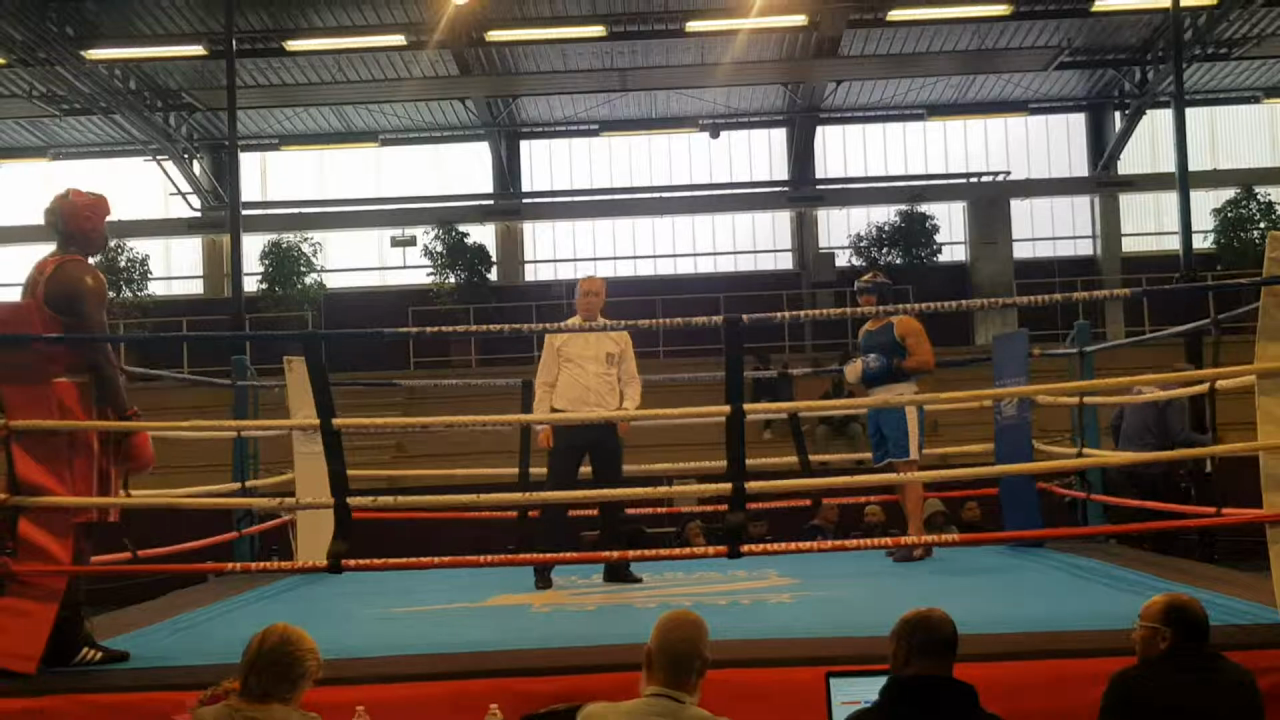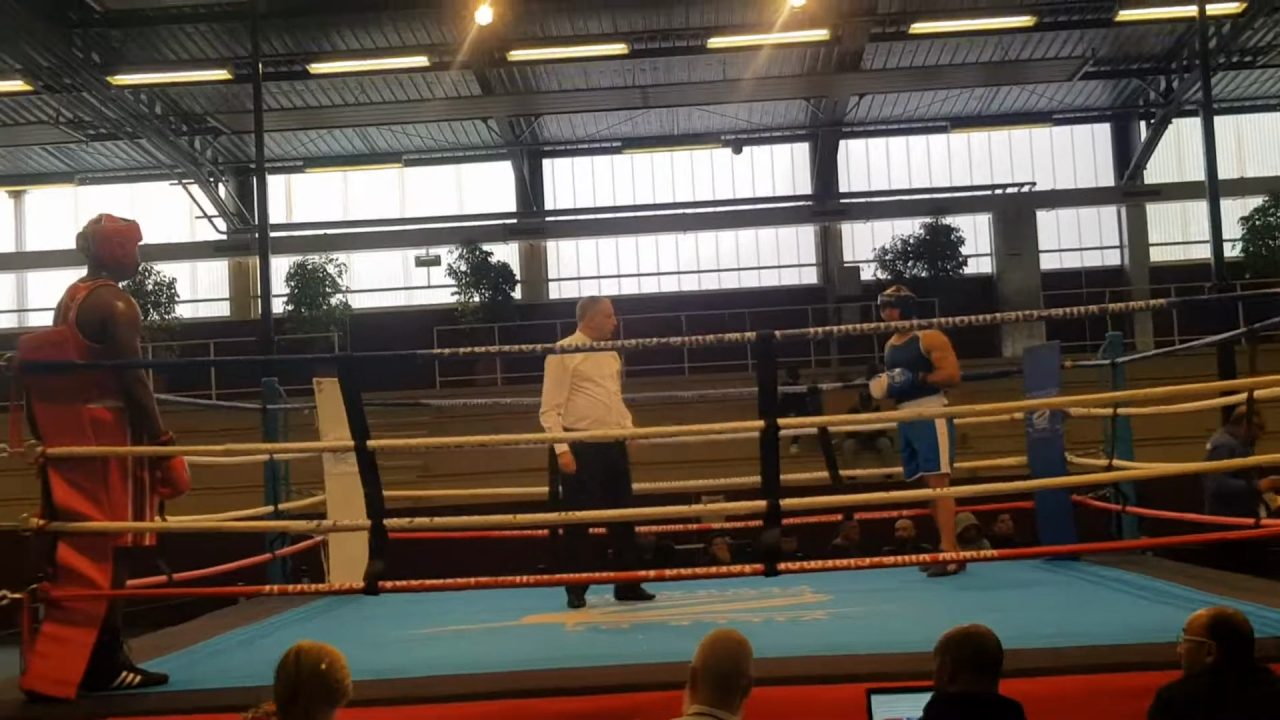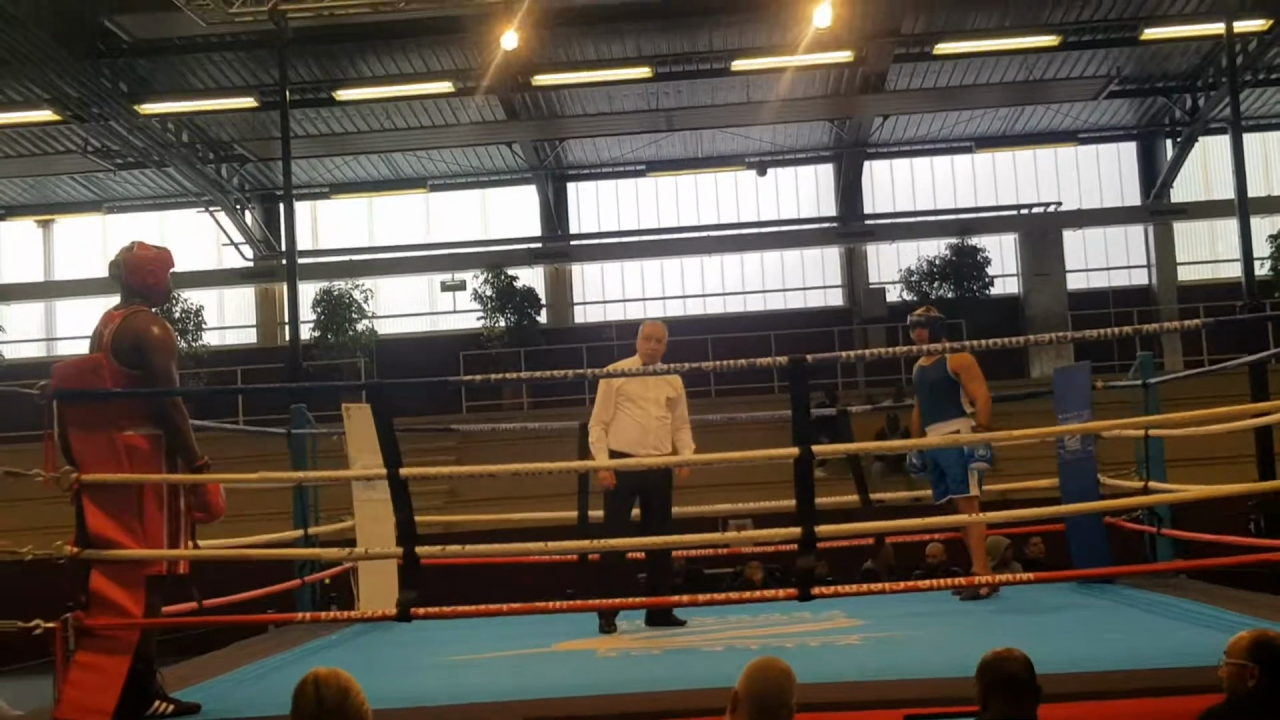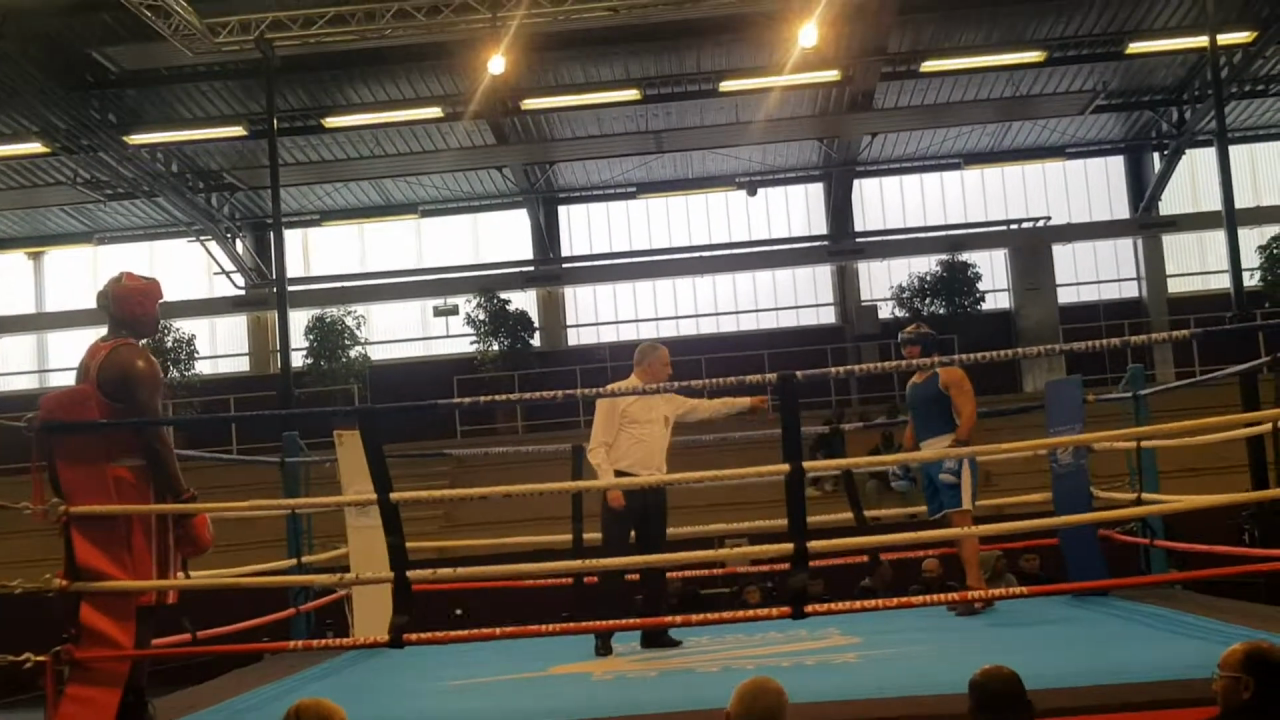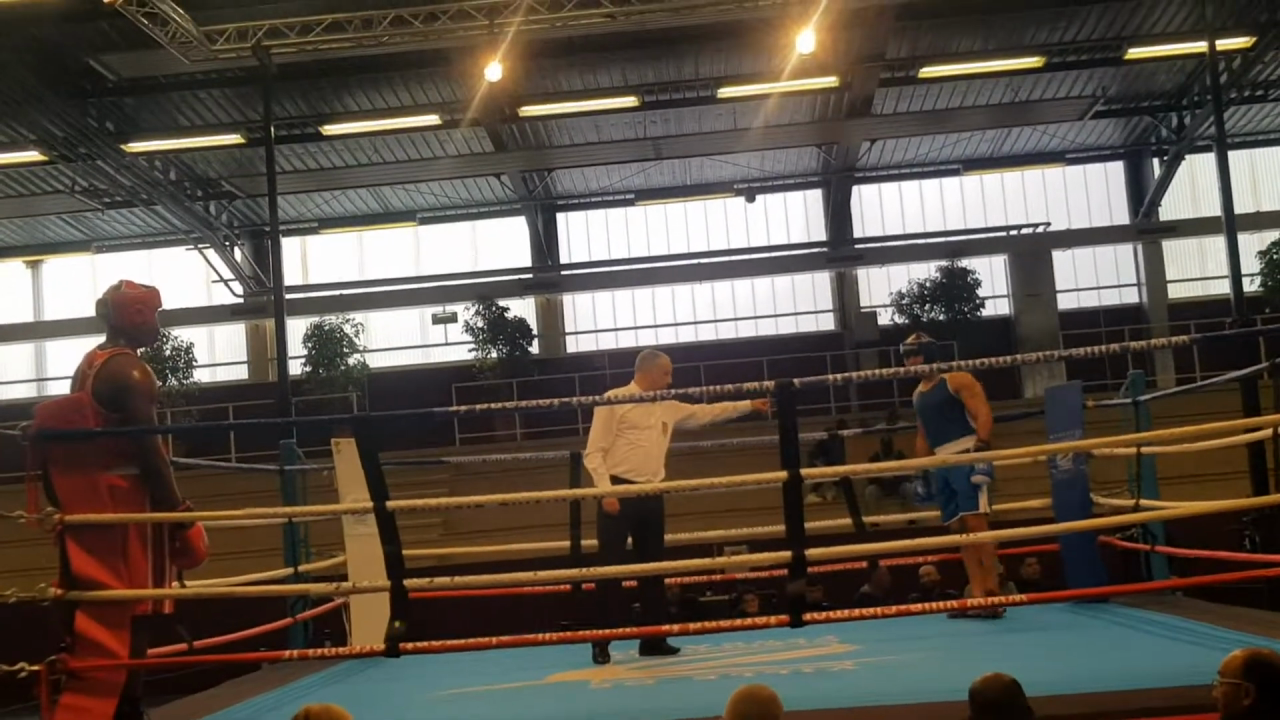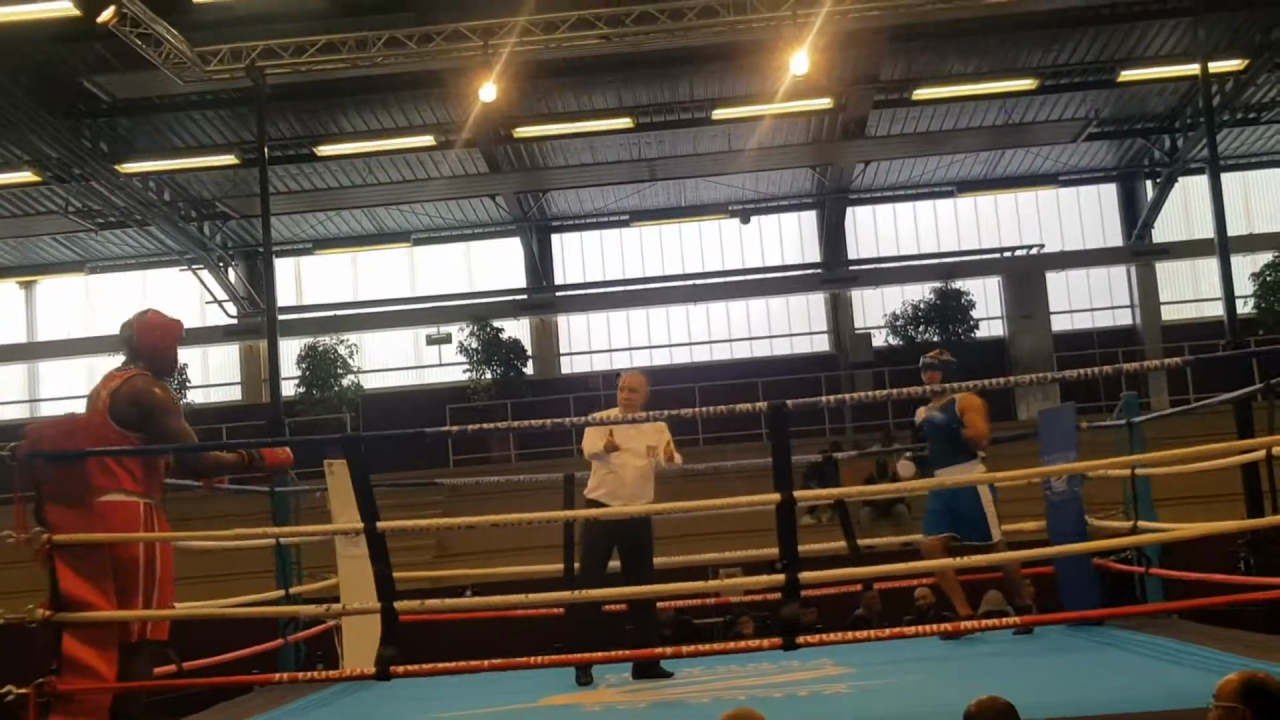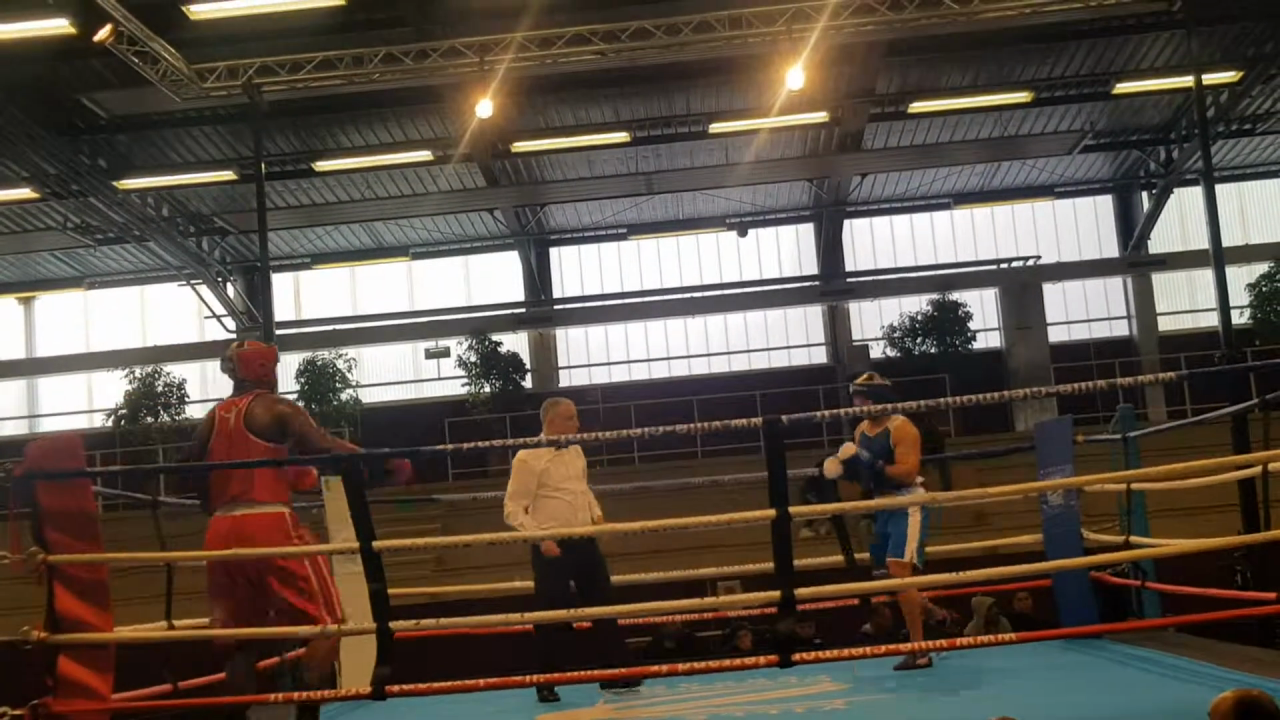
dt=0.7s
person 1, frame 1
right shoulder: (82, 278)
right elbow: (98, 357)
right wrist: (128, 422)
right hip: (72, 413)
left knee: (46, 524)
right knee: (67, 526)
left ankle: (61, 635)
right ankle: (60, 639)
person 1, frame 2
left shoulder: (69, 298)
right shoulder: (115, 304)
left elbow: (72, 375)
right elbow: (133, 381)
right wrist: (164, 447)
left hip: (72, 440)
right hip: (108, 439)
left knee: (82, 549)
right knee: (105, 550)
left ankle: (100, 659)
right ankle: (99, 662)
person 1, frame 3
left shoulder: (104, 326)
right shoulder: (149, 329)
left elbow: (108, 400)
right elbow: (168, 405)
right wrist: (199, 469)
left hip: (108, 464)
right hip: (144, 462)
left knee: (119, 576)
right knee: (142, 577)
person 1, frame 4
left shoulder: (90, 358)
right shoulder: (134, 361)
right elbow: (153, 439)
right wrist: (186, 503)
left hip: (97, 498)
right hip: (131, 495)
left knee: (109, 611)
right knee: (130, 613)
person 1, frame 5
left shoulder: (87, 366)
right shoulder: (130, 370)
right elbow: (149, 452)
right wrist: (183, 519)
left hip: (93, 505)
right hip: (128, 504)
left knee: (104, 621)
right knee: (128, 621)
person 1, frame 6
left shoulder: (104, 387)
right shoulder: (149, 390)
right elbow: (193, 461)
left wrist: (166, 463)
right wrist: (255, 459)
left hip: (99, 517)
right hip: (132, 518)
left knee: (112, 639)
right knee: (141, 638)
person 1, frame 7
left shoulder: (209, 422)
right shoulder: (276, 408)
right elbow: (329, 448)
left hip: (223, 530)
right hip: (271, 526)
left knee: (244, 643)
right knee: (324, 623)
person 2, frame 1
left shoulder: (619, 336)
right shoulder: (558, 334)
left elbow: (631, 380)
right elbow: (544, 384)
left wrist: (628, 410)
right wrist: (543, 424)
left hip: (606, 425)
right hip: (567, 424)
right knee: (556, 495)
left ankle: (616, 567)
right ankle: (544, 569)
person 2, frame 2
left shoulder: (610, 354)
right shoulder: (563, 353)
right elbow: (550, 409)
left wrist: (628, 426)
right wrist: (562, 449)
left hip: (613, 443)
right hip: (580, 445)
left knee: (622, 512)
right knee: (578, 518)
left ankle: (627, 584)
right ankle: (576, 590)
person 2, frame 3
left shoulder: (673, 381)
right shoulder: (616, 373)
left elbow: (681, 425)
right elbow: (598, 424)
left wrist: (686, 456)
right wrist: (602, 463)
left hip: (659, 467)
left knee: (660, 539)
right knee: (615, 538)
left ankle: (659, 610)
right ankle: (607, 614)
person 2, frame 4
left shoulder: (667, 400)
right shoulder: (615, 395)
left elbow: (704, 408)
right elbow: (597, 447)
left wrist: (747, 402)
right wrist: (611, 486)
left hip: (654, 488)
right hip: (623, 486)
right knee: (614, 560)
left ankle: (654, 631)
right ankle: (604, 636)
person 2, frame 5
left shoulder: (667, 407)
right shoulder: (613, 401)
left elbow: (704, 413)
right elbow: (594, 452)
left wrist: (748, 406)
right wrist: (606, 491)
left hip: (650, 495)
right hip: (618, 491)
left knee: (652, 566)
right knee: (610, 567)
left ankle: (653, 639)
right ankle: (601, 642)
person 2, frame 6
left shoulder: (657, 428)
right shoulder: (600, 421)
left elbow: (668, 459)
right elbow: (590, 449)
left wrist: (671, 457)
right wrist: (606, 447)
left hip: (637, 518)
right hip: (600, 512)
left knee: (642, 589)
right knee: (589, 587)
left ankle: (646, 662)
right ankle: (583, 663)
person 2, frame 7
left shoulder: (576, 451)
right shoulder: (528, 458)
right elbow: (513, 510)
left wrist: (597, 515)
right wrist: (540, 539)
left hip: (584, 541)
right hip: (553, 547)
left knee: (602, 603)
right knee: (551, 613)
left ankle: (616, 671)
right ankle: (547, 682)
person 3, frame 1
left shoulder: (905, 324)
right shoulder: (864, 331)
left elbow: (927, 361)
left wrist: (889, 364)
right wrist: (858, 372)
left hip: (900, 402)
right hip: (875, 405)
left knee: (907, 468)
right knee: (896, 470)
left ankle: (916, 538)
right ankle: (916, 536)
person 3, frame 2
left shoulder: (930, 337)
right shoulder: (890, 345)
left elbow: (953, 374)
left wrist: (914, 379)
right wrist: (884, 387)
left hip: (930, 416)
right hip: (905, 419)
left knee: (938, 481)
right knee: (927, 485)
left ankle: (950, 553)
right ankle: (949, 550)
person 3, frame 3
left shoulder: (958, 360)
right shoulder: (918, 366)
left elbow: (982, 398)
left wrist: (981, 437)
right wrist: (916, 447)
left hip: (957, 437)
right hip: (932, 443)
left knee: (967, 503)
right knee: (956, 506)
left ankle: (981, 575)
right ankle: (983, 573)
person 3, frame 4
left shoulder: (950, 374)
right shoulder: (912, 384)
left elbow: (968, 414)
left wrist: (956, 452)
left hip: (951, 454)
right hip: (927, 459)
left knee: (961, 519)
right knee: (951, 523)
left ankle: (975, 588)
right ankle: (978, 587)
person 3, frame 5
left shoulder: (957, 380)
right shoulder: (918, 393)
left elbow: (983, 415)
right elbow: (923, 437)
left wrist: (981, 453)
right wrist: (921, 475)
left hip: (968, 457)
right hip: (942, 465)
left knee: (975, 523)
right knee: (959, 529)
left ankle: (993, 592)
right ankle: (978, 597)
person 3, frame 6
left shoulder: (967, 401)
right shoulder: (929, 409)
left elbow: (981, 439)
left wrist: (948, 426)
left hip: (970, 482)
right hip: (941, 487)
left knee: (994, 546)
right knee: (931, 549)
left ankle: (1023, 608)
right ankle: (964, 613)
person 3, frame 7
left shoulder: (903, 429)
right shoulder: (861, 431)
left elbow: (906, 474)
right elbow: (863, 474)
left wrist: (870, 465)
right wrist: (846, 470)
left hip: (907, 507)
right hip: (883, 510)
left knee: (898, 570)
right knee: (892, 576)
left ankle: (919, 650)
